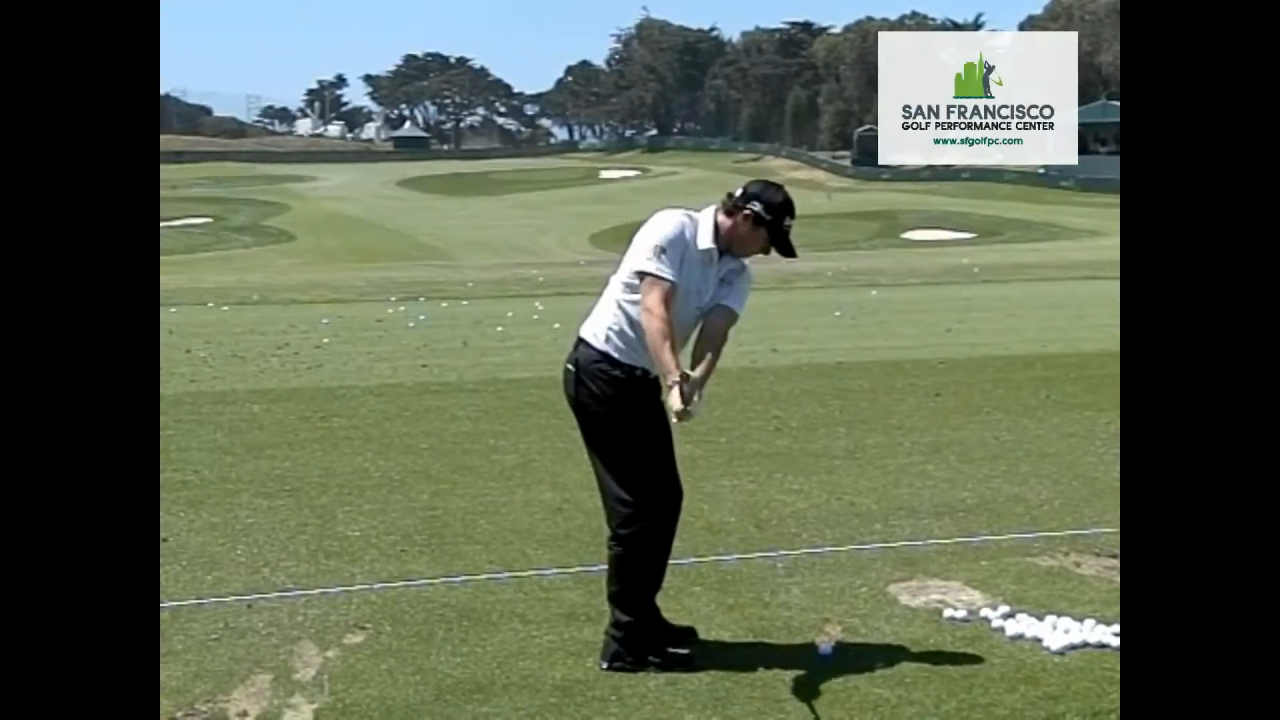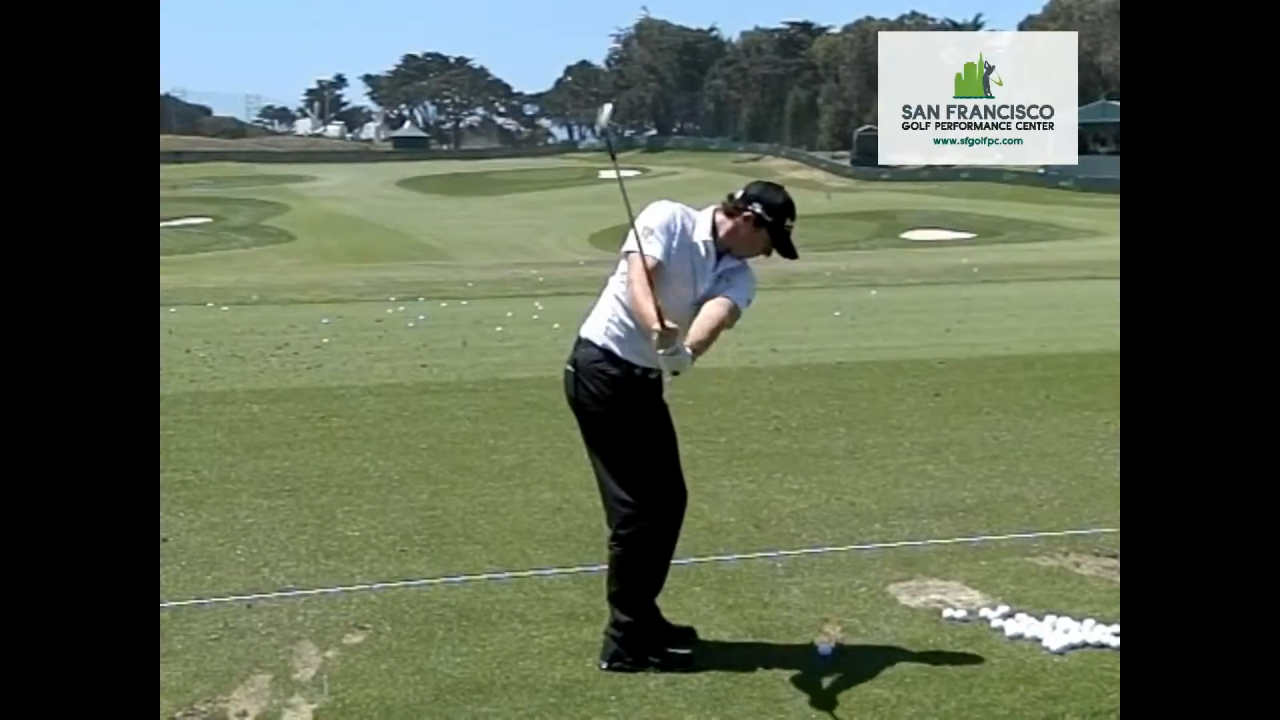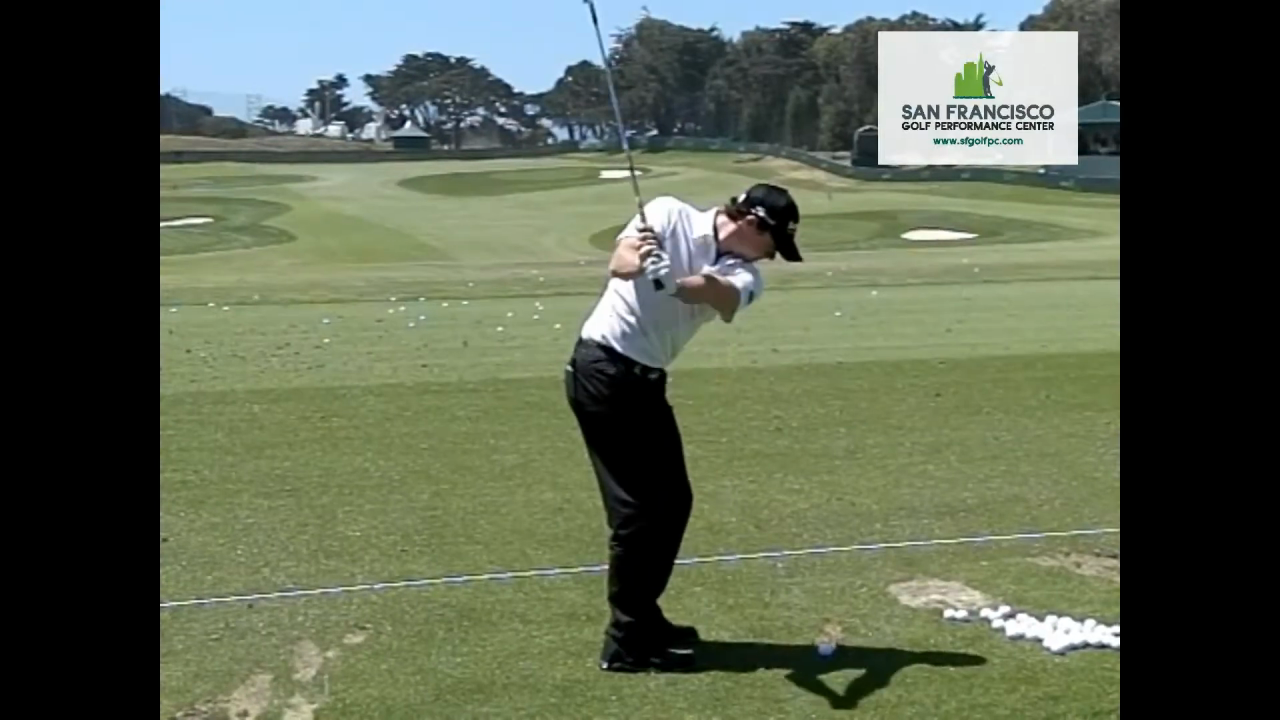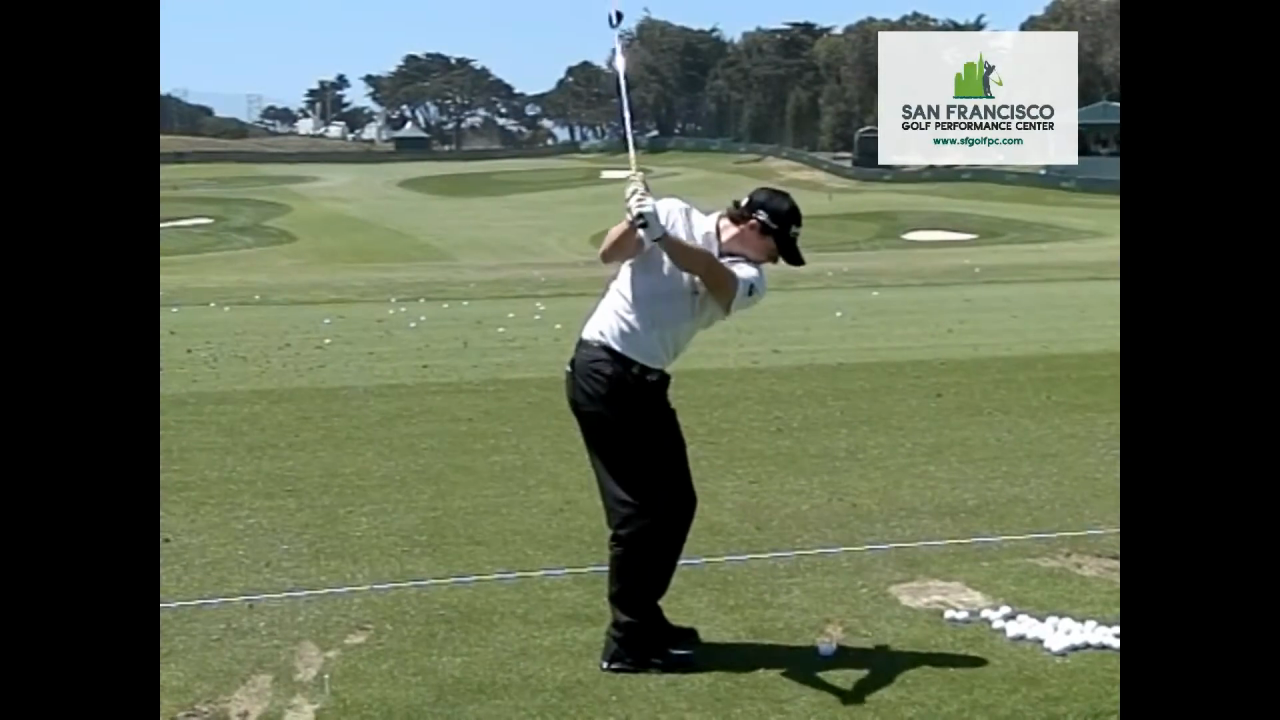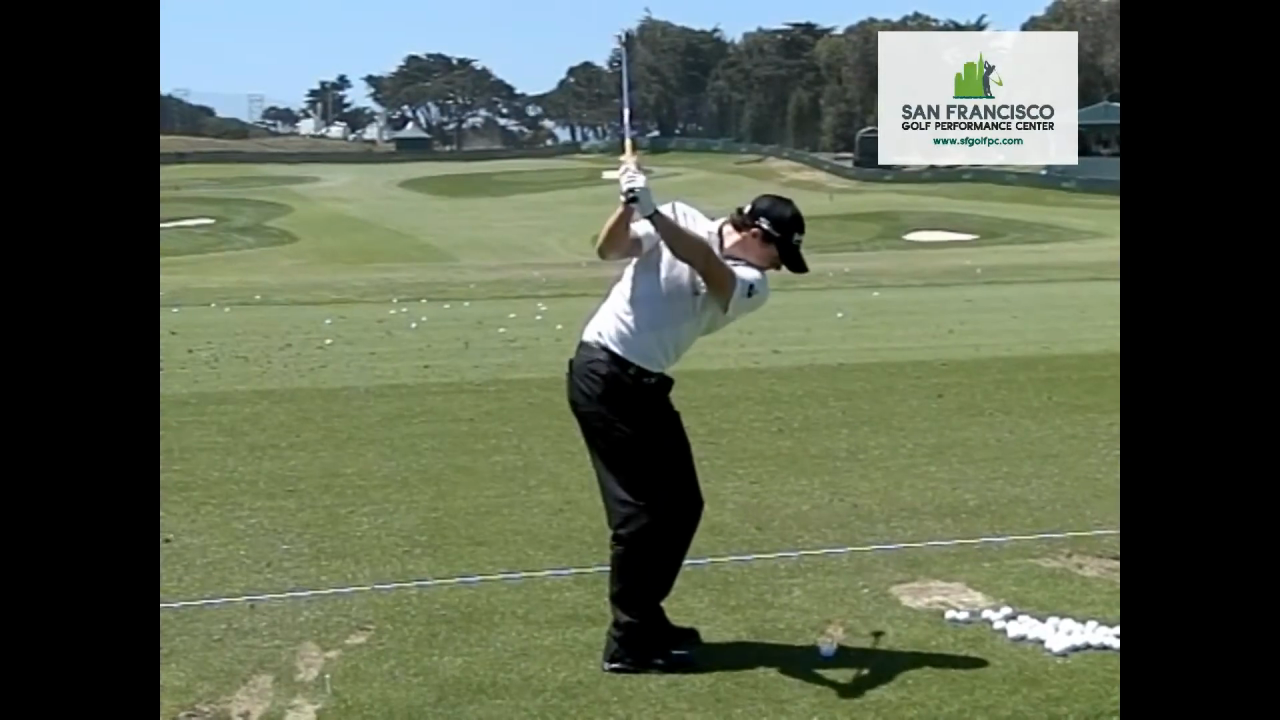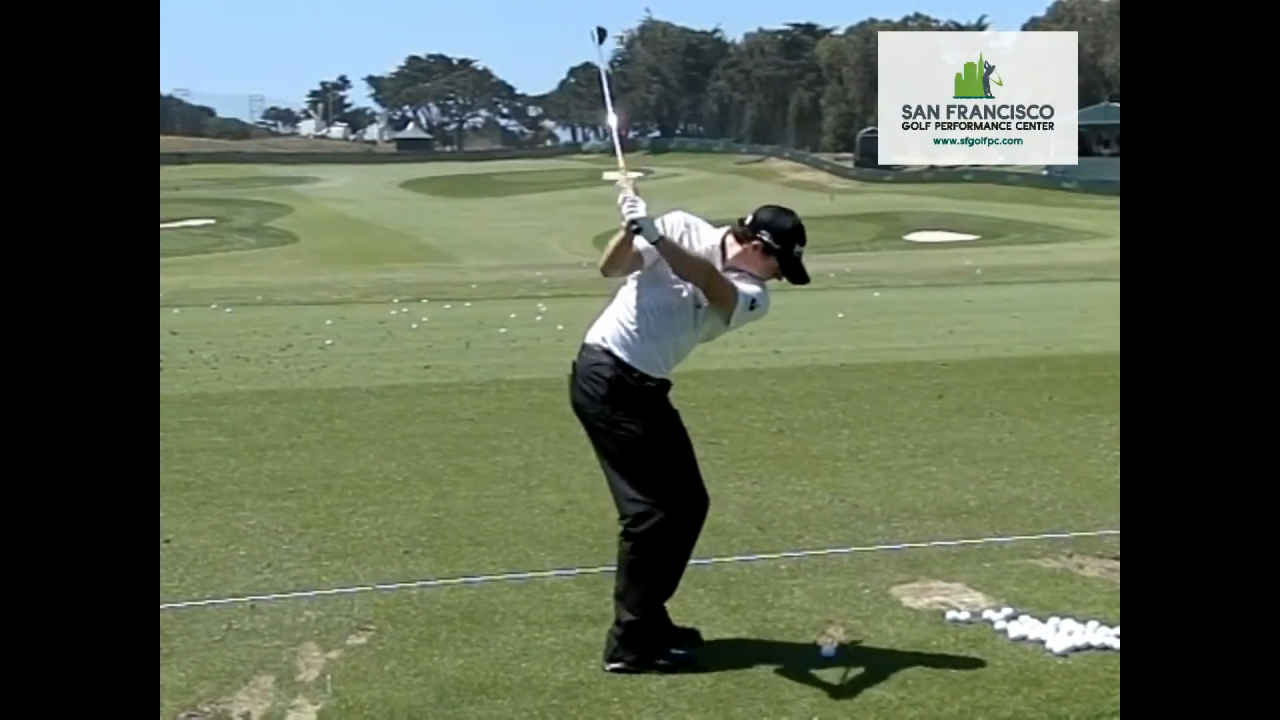
dt=0.3s
person 1, frame 1
left shoulder: (736, 274)
right shoulder: (673, 228)
left elbow: (714, 334)
right elbow: (654, 308)
left wrist: (694, 388)
right wrist: (675, 382)
left hip: (640, 380)
right hip: (601, 371)
left knee: (664, 500)
right knee: (635, 507)
left ankle: (641, 617)
right ankle: (625, 642)
person 1, frame 2
left shoulder: (739, 276)
right shoulder: (668, 218)
left elbow: (716, 317)
right elbow: (636, 279)
left wrist: (685, 350)
right wrist: (656, 326)
left hip: (644, 379)
right hip: (602, 369)
left knee: (667, 500)
right knee: (635, 507)
left ankle: (642, 617)
right ankle: (625, 642)
person 1, frame 3
left shoulder: (744, 276)
right shoulder: (669, 214)
left elbow: (718, 295)
right elbow: (620, 263)
left wrist: (673, 284)
right wrist: (642, 262)
left hip: (647, 378)
right hip: (603, 368)
left knee: (672, 501)
right knee: (636, 507)
left ankle: (643, 617)
right ankle: (626, 642)
person 1, frame 4
left shoulder: (749, 280)
right shoulder: (676, 215)
left elbow: (707, 269)
right elbow: (611, 253)
left wrist: (659, 234)
right wrist: (634, 220)
left hip: (647, 382)
right hip: (603, 371)
left knee: (675, 503)
right knee: (636, 510)
left ankle: (644, 618)
right ankle: (627, 643)
person 1, frame 5
left shoulder: (751, 284)
right shoulder: (681, 218)
left elbow: (704, 263)
right elbow: (609, 249)
left wrist: (652, 212)
right wrist: (628, 207)
left hip: (648, 384)
right hip: (603, 373)
left knee: (681, 506)
right knee: (638, 511)
left ankle: (646, 618)
right ankle: (629, 642)
person 1, frame 6
left shoulder: (752, 296)
right shoulder: (682, 229)
left elbow: (707, 280)
right elbow: (611, 267)
left wrist: (655, 241)
right wrist: (631, 233)
left hip: (647, 386)
right hip: (605, 375)
left knee: (688, 503)
right knee: (651, 508)
left ankle: (648, 620)
right ankle: (630, 642)
